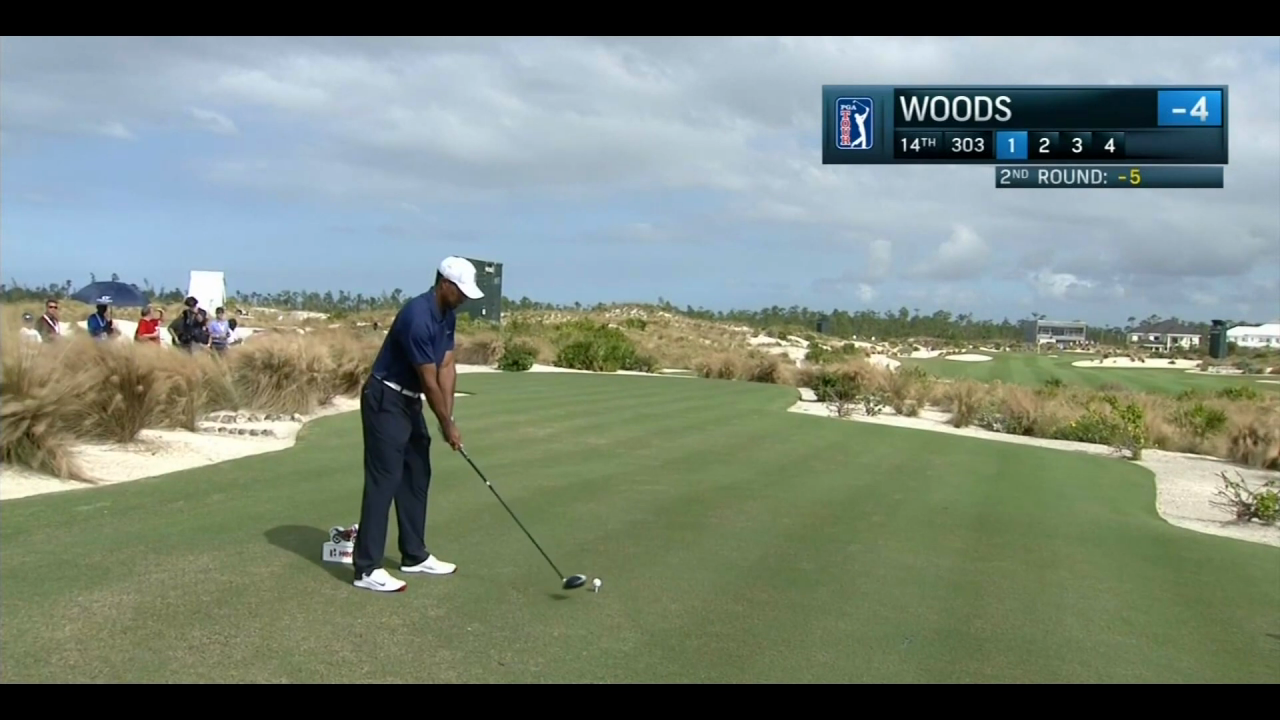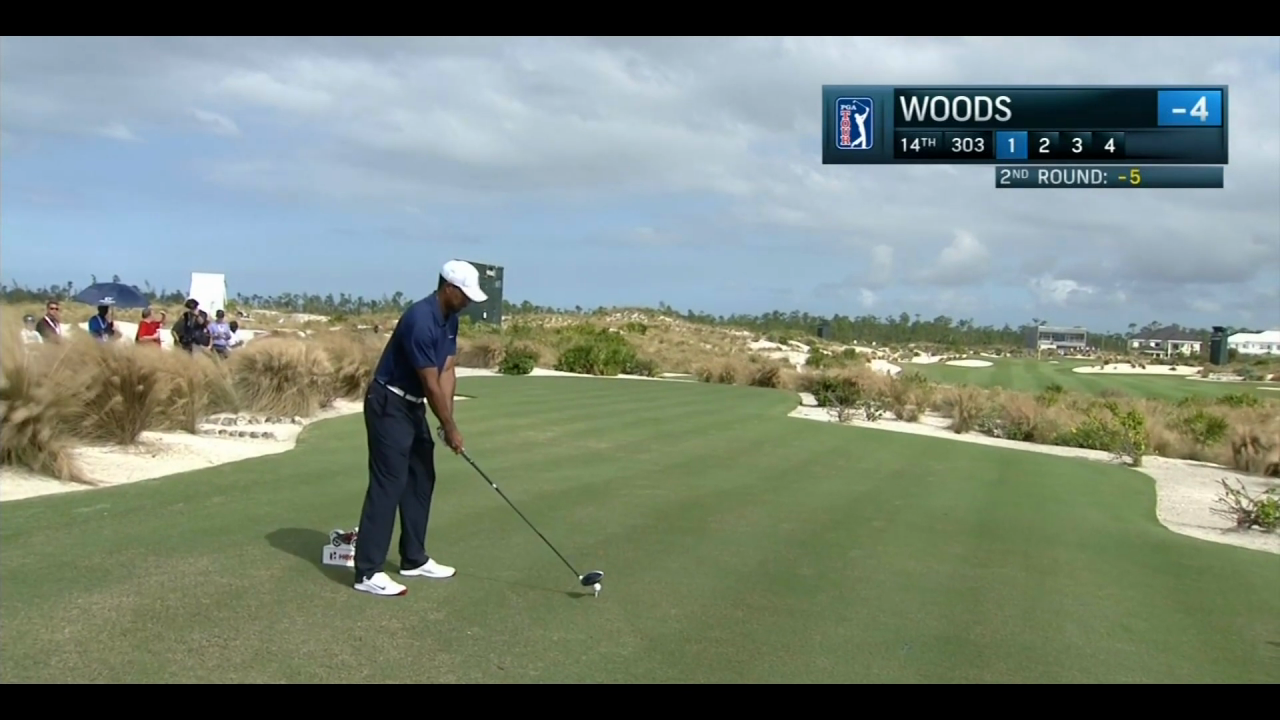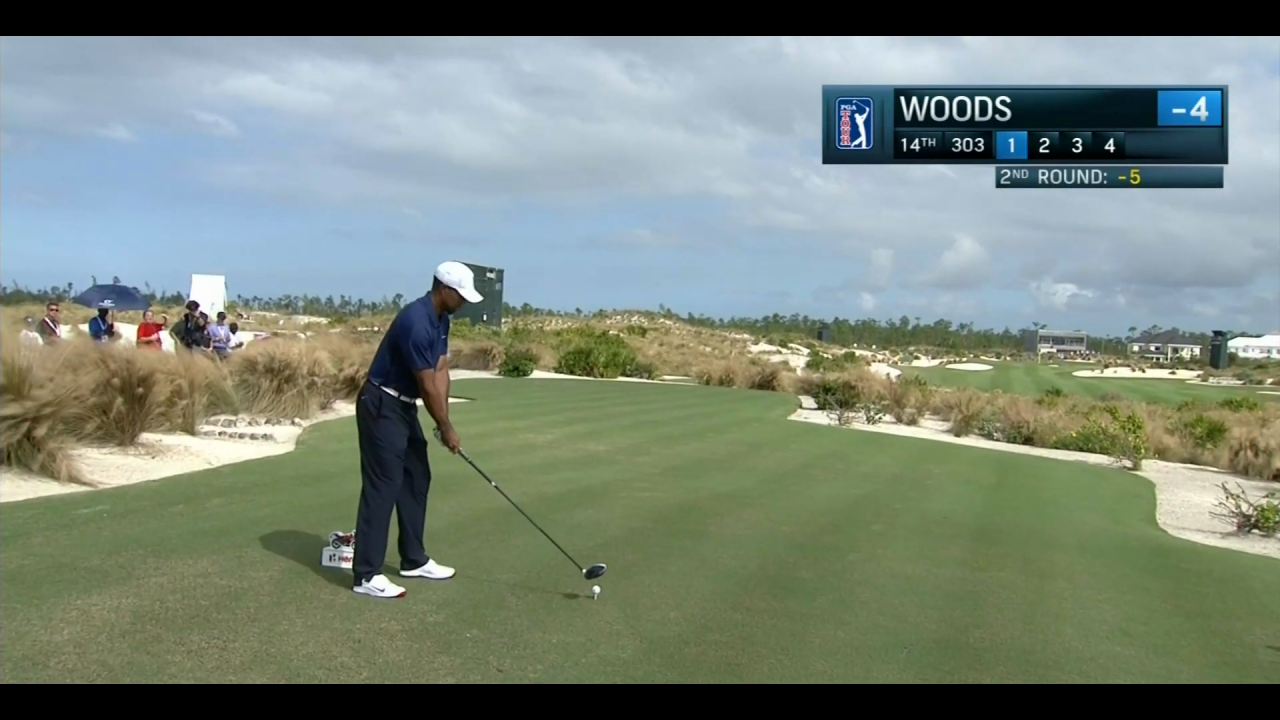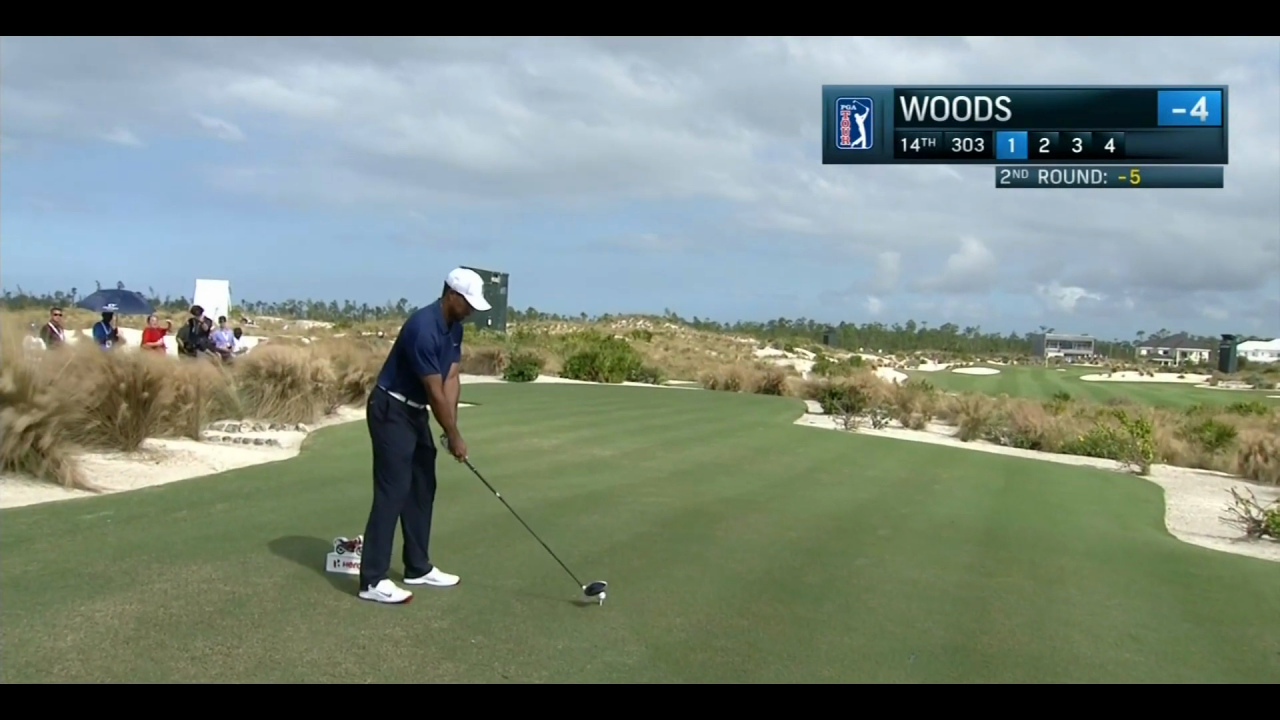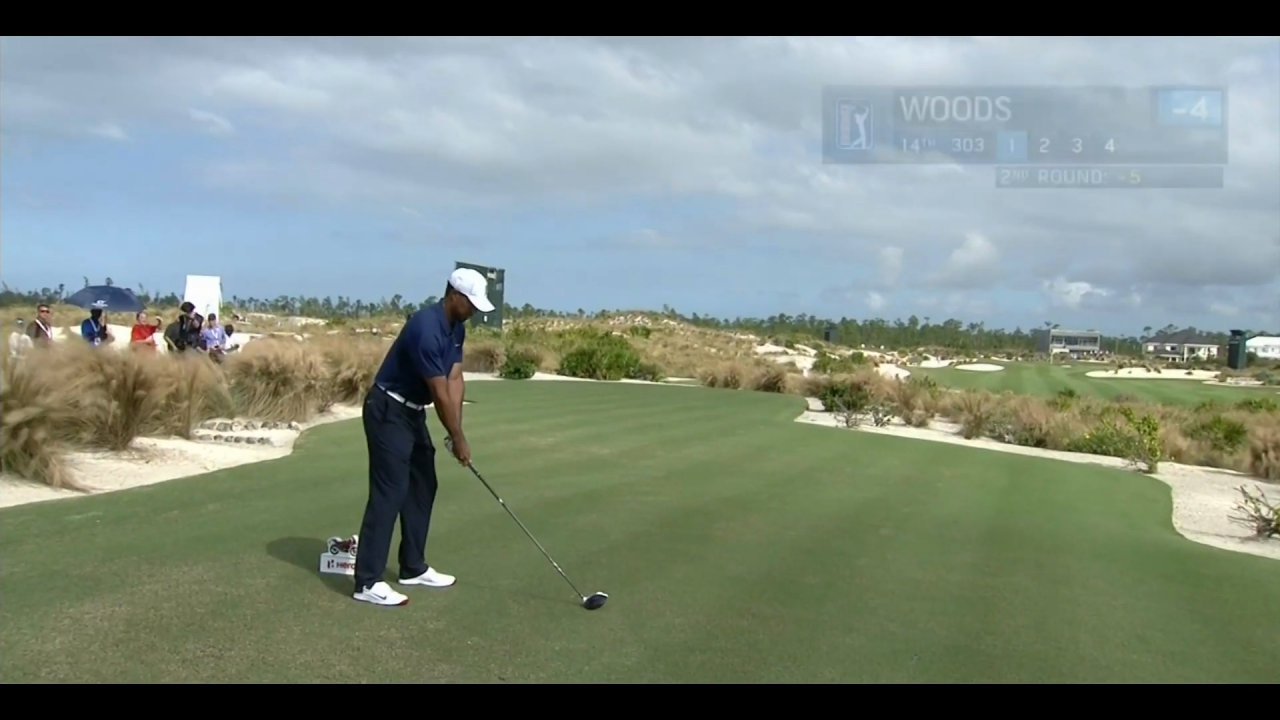
dt=1s
person 1, frame 1
left shoulder: (447, 316)
right shoulder: (417, 317)
left elbow: (446, 366)
right elbow: (429, 380)
left wrist: (449, 416)
right wrist: (446, 425)
left hip: (409, 401)
right hip: (385, 400)
left knee: (416, 476)
right knee: (384, 479)
left ankle: (414, 555)
right ankle: (367, 568)
person 1, frame 2
left shoulder: (450, 320)
right shoulder: (420, 321)
left elbow: (447, 372)
right elbow: (431, 384)
left wrist: (449, 421)
right wrist: (450, 428)
left hip: (413, 406)
right hip: (389, 404)
left knee: (421, 480)
right knee: (389, 482)
left ankle: (414, 559)
right ankle: (367, 571)
person 1, frame 3
left shoulder: (441, 319)
right shoulder: (415, 323)
left elbow: (441, 371)
right elbow: (427, 385)
left wrist: (444, 422)
right wrist: (446, 428)
left hip: (404, 406)
right hip: (382, 406)
left knee: (417, 479)
right knee: (383, 486)
left ankle: (414, 559)
right ankle: (366, 574)
person 1, frame 4
left shoulder: (454, 328)
right shoulder: (423, 328)
left elbow: (451, 378)
right elbow: (435, 391)
left wrist: (452, 429)
right wrist: (454, 436)
left hip: (415, 412)
right hip: (391, 410)
left knee: (422, 488)
right knee: (393, 489)
left ankle: (418, 567)
right ankle: (373, 579)
person 1, frame 5
left shoulder: (456, 328)
right shoulder: (426, 329)
left elbow: (455, 380)
right elbow: (440, 393)
left wrist: (456, 432)
right wrist: (458, 439)
left hip: (412, 411)
right hip: (388, 411)
left knee: (423, 486)
right knee: (390, 490)
left ankle: (413, 567)
right ankle: (368, 581)
